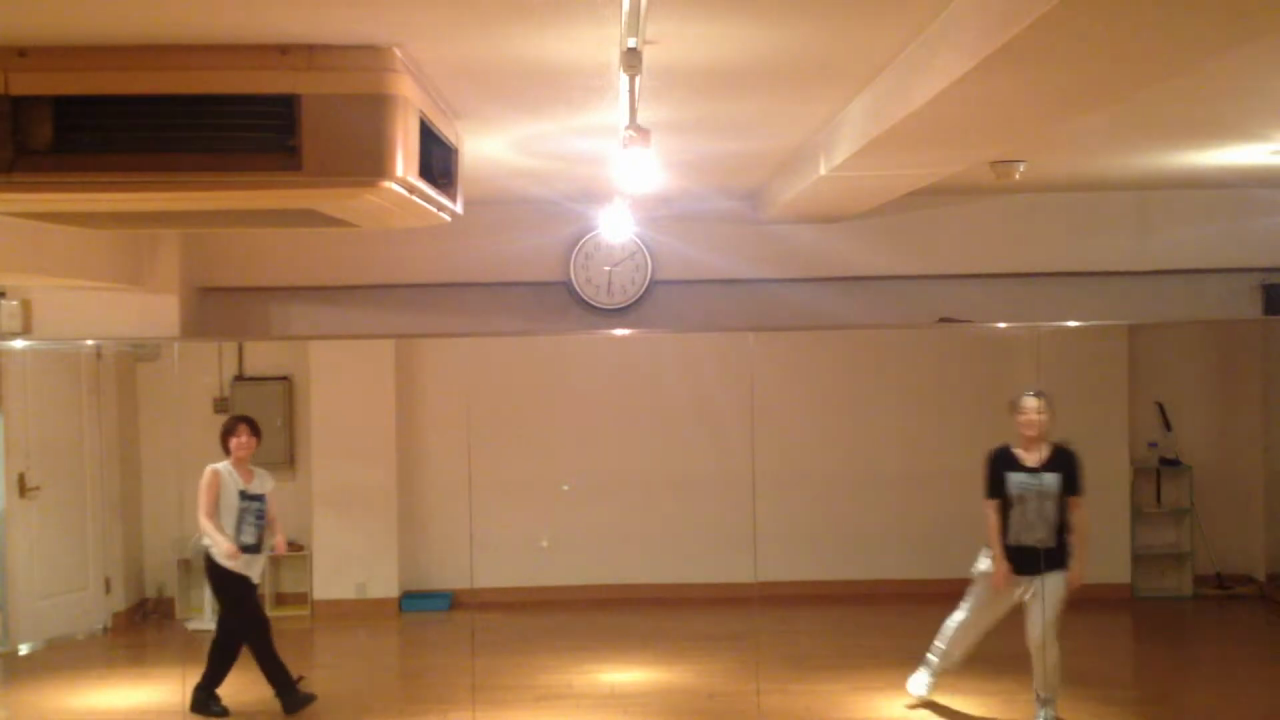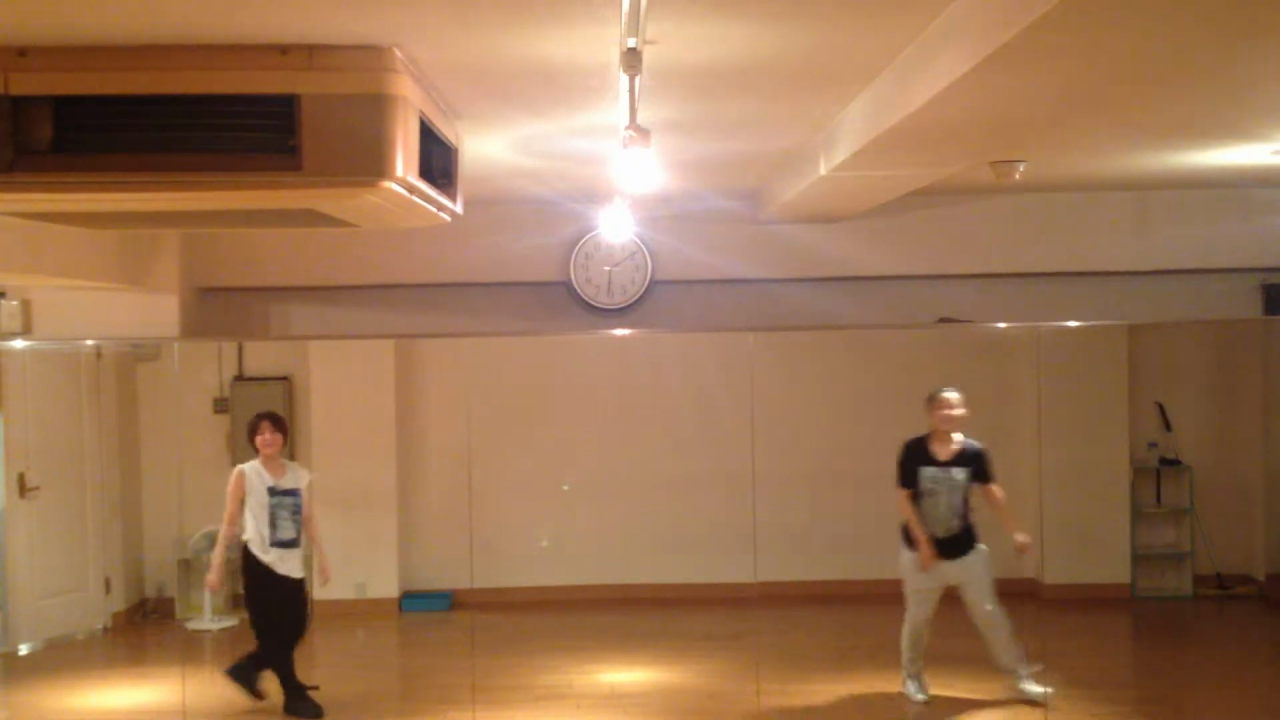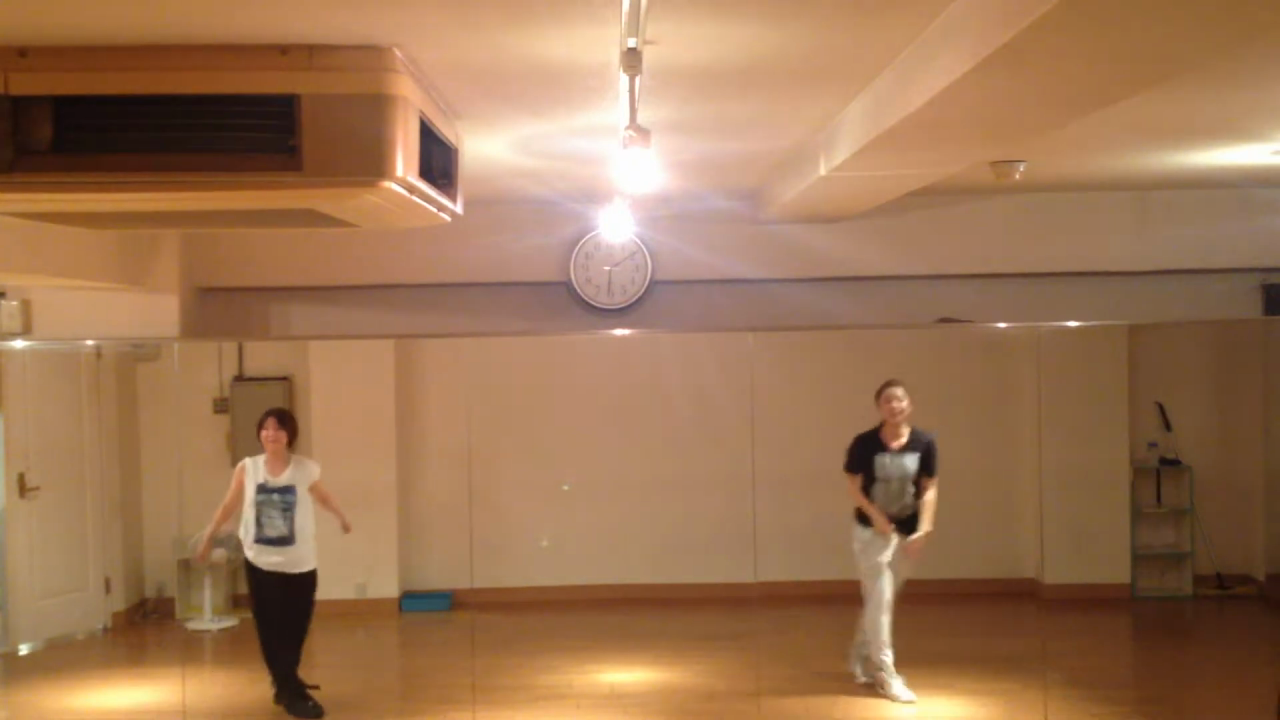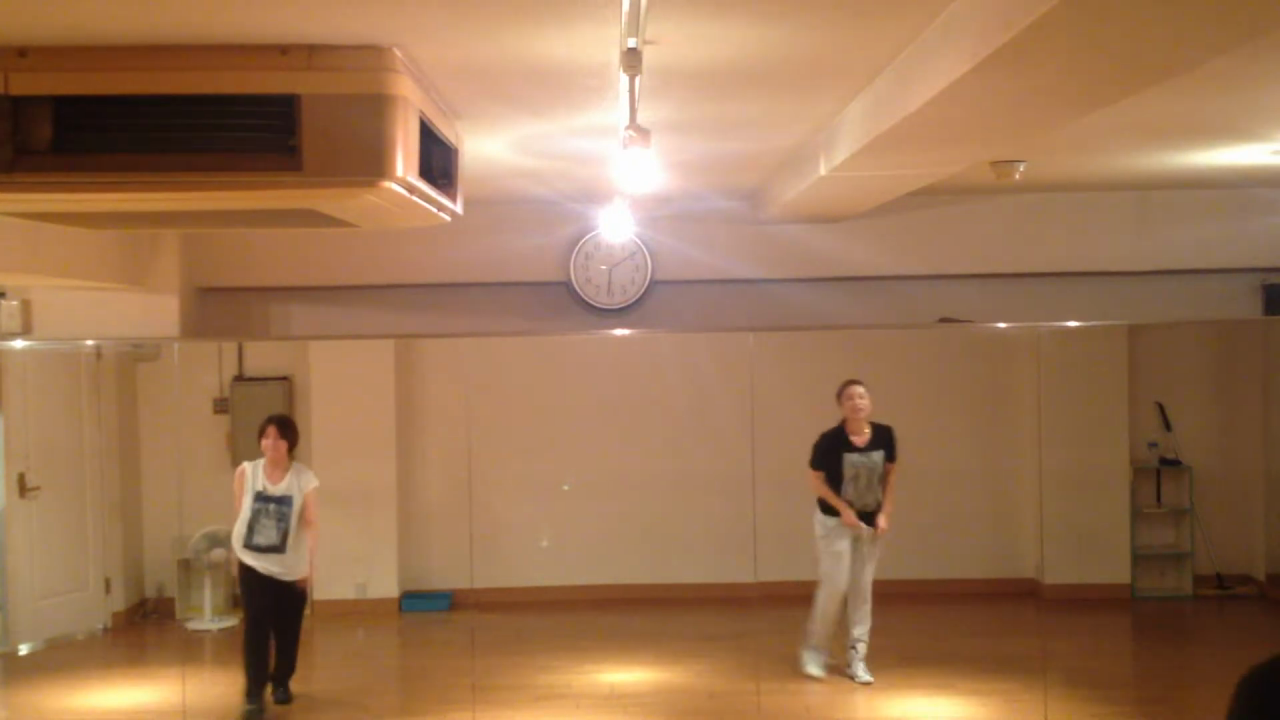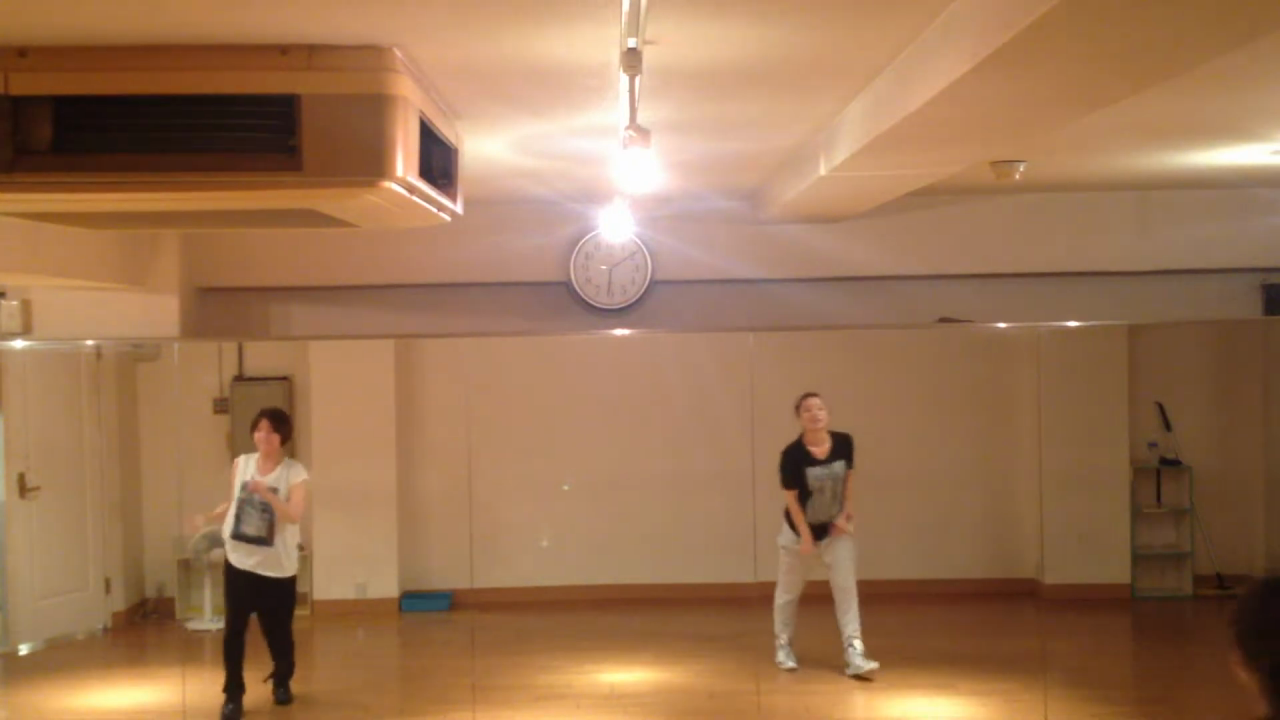
dt=0.3s
person 1, frame 1
left shoulder: (1065, 460)
right shoulder: (999, 459)
left elbow: (1075, 511)
right elbow: (992, 510)
left wrist: (1077, 560)
right wrist: (998, 559)
left hip: (1050, 565)
right hip: (1005, 559)
left knee: (1042, 636)
right knee: (968, 621)
right ankle: (930, 669)
person 1, frame 2
left shoulder: (974, 452)
right shoulder: (912, 451)
left elbow: (993, 493)
right elbow: (905, 500)
left wrist: (1015, 532)
right wrist: (922, 543)
left hip: (964, 547)
right hip: (920, 548)
left knee: (989, 612)
right knee: (918, 615)
left ankle: (1021, 677)
right ankle: (912, 675)
person 1, frame 3
left shoulder: (924, 442)
right shoulder: (864, 443)
left elbow: (929, 489)
right elbow: (854, 486)
left wrist: (923, 529)
right wrist: (876, 516)
left hip: (905, 529)
right hip: (871, 529)
left knee: (883, 600)
right knee: (878, 600)
left ankle: (861, 656)
right ankle: (888, 676)
person 1, frame 4
left shoulder: (885, 435)
right shoulder: (829, 440)
left elbow: (890, 473)
right elbow: (817, 480)
left wrist: (884, 513)
right wrist: (844, 511)
left hip: (871, 521)
right hip: (834, 519)
left knee: (862, 589)
right knee: (835, 585)
left ankle: (857, 657)
right ankle: (814, 649)
person 1, frame 5
left shoulder: (844, 442)
right shoulder: (792, 454)
left elbow: (848, 478)
right elbow: (791, 499)
left wrist: (845, 515)
right wrist: (805, 536)
left hip: (837, 528)
right hip: (800, 530)
left knee: (846, 588)
right knee: (789, 589)
left ankle: (854, 654)
right ankle: (783, 646)
person 2, frame 1
left shoulder: (264, 478)
right shoulder: (215, 474)
left elbow: (270, 518)
right elbow: (204, 516)
left wrist: (278, 537)
right wrist: (222, 542)
left hip: (249, 567)
right hip: (223, 566)
left knee: (232, 633)
right knee: (256, 628)
left ankle: (204, 694)
right ankle: (287, 691)
person 2, frame 2
left shoulder: (299, 473)
right shoulder: (244, 474)
left elbow: (307, 518)
right elbow: (229, 522)
left wrist: (321, 557)
right wrist: (216, 565)
left hip: (291, 565)
right hip: (261, 564)
left knee: (296, 628)
right knee: (276, 633)
left ankle: (246, 670)
person 2, frame 3
left shoulder: (305, 469)
right shoulder: (246, 468)
left elbow: (322, 496)
right elbow: (228, 507)
left wrist: (342, 517)
right wrist: (206, 539)
left hip: (300, 563)
right hip: (260, 562)
left knee: (296, 628)
right knee: (272, 629)
left ankle: (285, 686)
right ankle: (293, 694)
person 2, frame 4
left shoulder: (304, 479)
right shoulder: (245, 472)
left elbow: (309, 525)
right elbow: (240, 517)
left wrist: (308, 563)
right wrist: (233, 550)
left hip: (291, 569)
right hip: (253, 565)
left knee: (287, 633)
right knee: (256, 627)
left ankle: (280, 683)
person 2, frame 5
left shoulder: (294, 472)
right shoulder: (240, 464)
left elbow: (294, 516)
left wrist: (269, 496)
right wrist: (208, 518)
left hip: (279, 566)
right hip: (239, 562)
left knee: (278, 630)
right knee: (235, 630)
left ankle: (282, 682)
right ankle: (233, 694)
